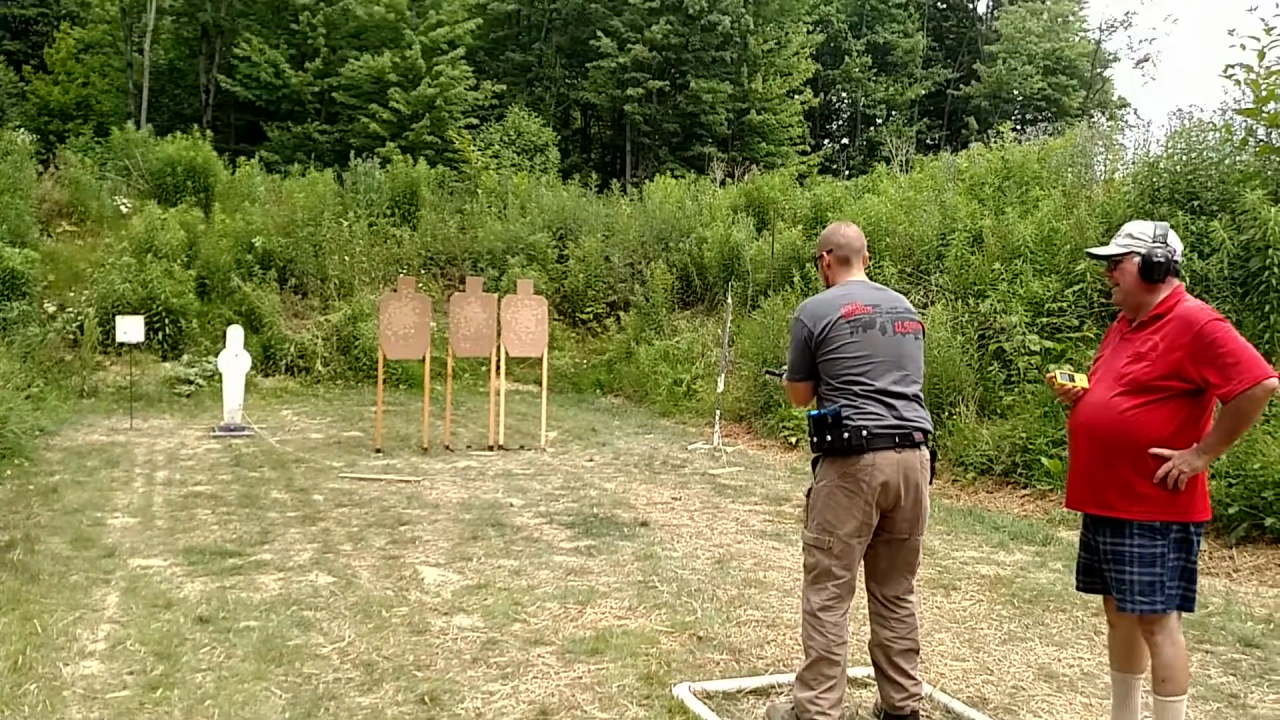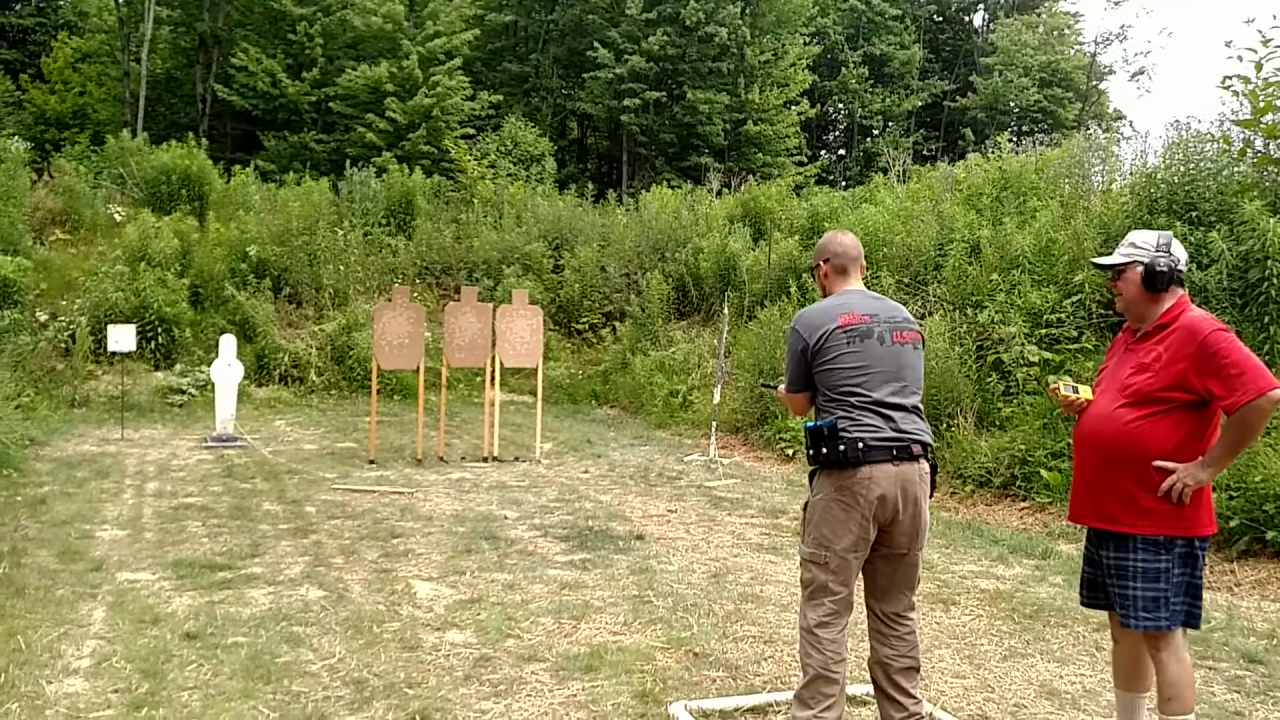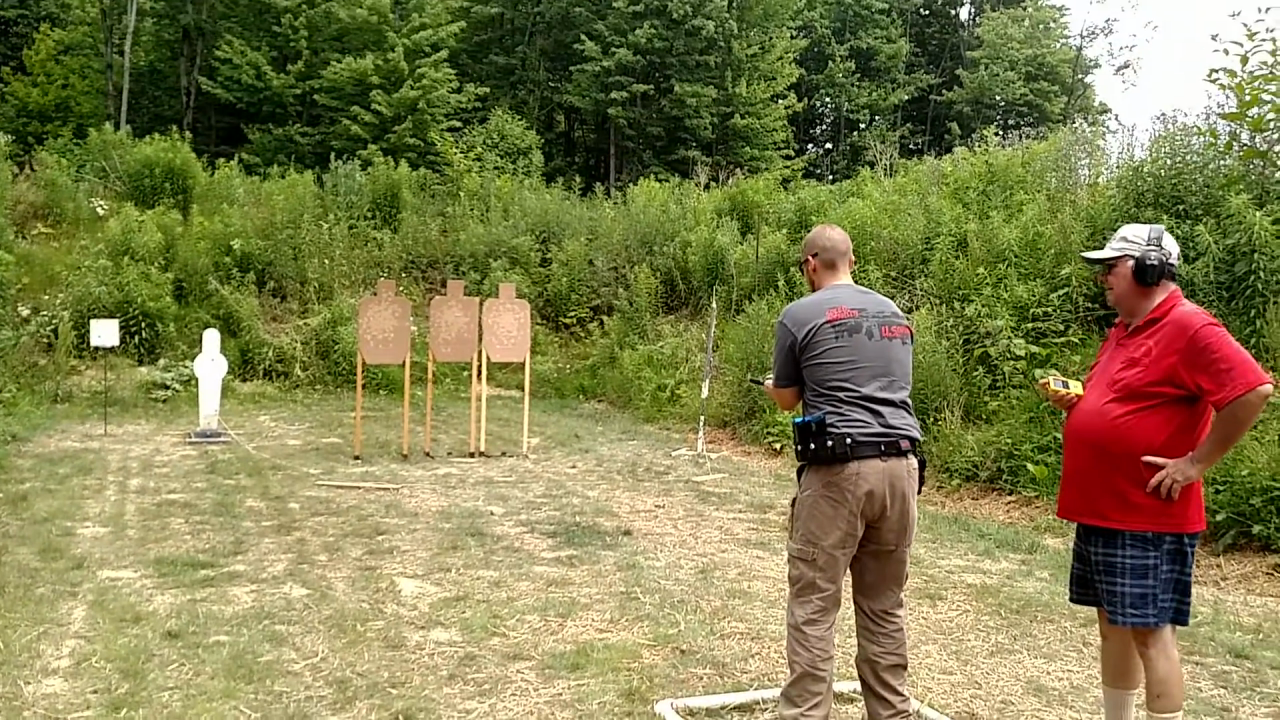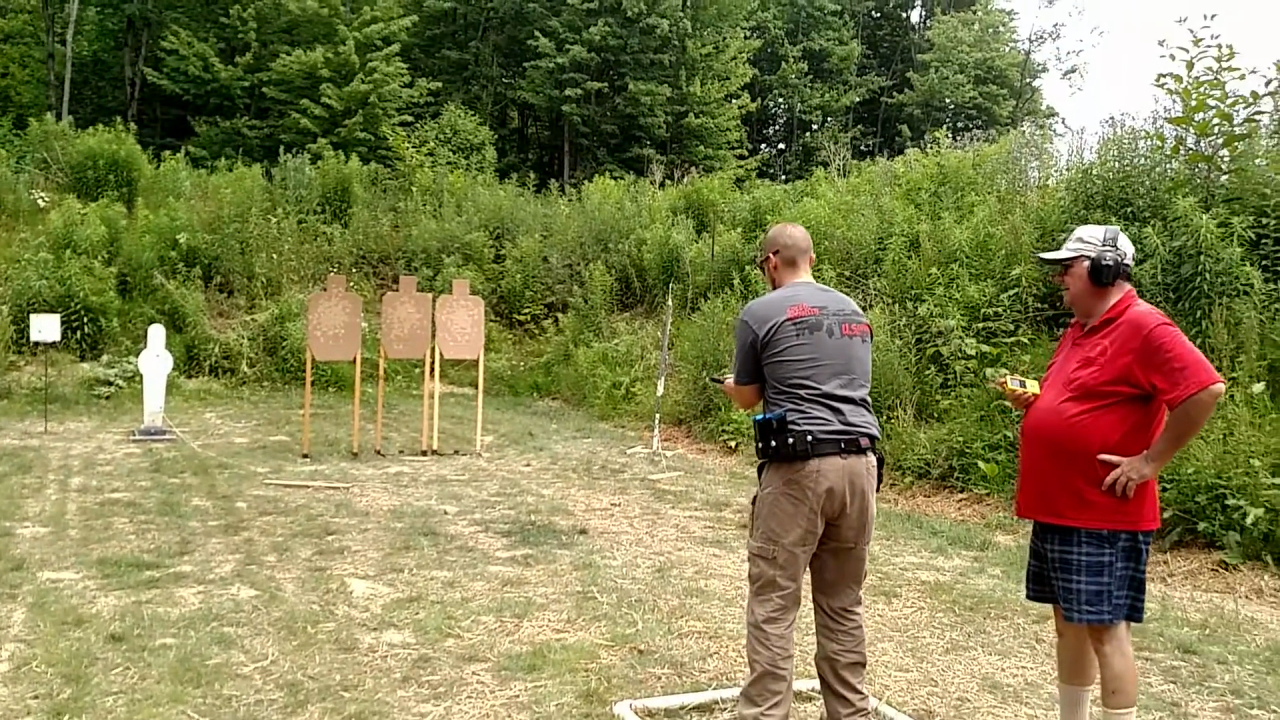
dt=0.3s
person 1, frame 1
left shoulder: (1195, 323)
right shoulder: (1123, 326)
left wrist: (1202, 453)
right wrist: (1079, 397)
left hip: (1155, 510)
right hip: (1106, 503)
left knee: (1156, 621)
right knee: (1119, 614)
person 1, frame 2
left shoulder: (1199, 333)
right shoulder: (1129, 336)
left wrist: (1207, 466)
right wrist: (1083, 407)
left hip: (1159, 523)
right hip: (1110, 516)
left knee: (1162, 637)
right knee: (1123, 629)
person 1, frame 3
left shoulder: (1190, 328)
right shoulder: (1122, 330)
left elbow: (1254, 390)
left wrist: (1196, 462)
right wrist: (1074, 401)
left hip: (1148, 519)
right hip: (1100, 511)
left knee: (1150, 632)
right knee: (1113, 626)
person 1, frame 4
left shoulder: (1143, 327)
right shoulder: (1078, 330)
left elbow: (1206, 389)
left wrist: (1150, 460)
right wrist: (1032, 401)
left hip: (1103, 515)
right hip: (1057, 510)
left knee: (1105, 629)
right knee: (1068, 623)
person 2, frame 1
left shoulder: (815, 311)
right shoulder: (907, 310)
left elbow: (799, 396)
left wrist: (790, 380)
left hip: (853, 462)
right hip: (912, 458)
left knee: (828, 593)
right knee: (897, 591)
person 2, frame 2
left shoulder: (811, 321)
right shoulder: (905, 318)
left elbow: (798, 405)
left wrist: (786, 391)
left hip: (852, 475)
right hip: (912, 470)
left knee: (826, 607)
right knee: (896, 607)
person 2, frame 3
left shoulder: (799, 315)
right shoulder: (894, 313)
left elbow: (786, 400)
left wrist: (773, 385)
left hip: (839, 471)
right hip: (900, 466)
left knee: (813, 604)
right knee: (884, 604)
person 2, frame 4
left shoulder: (761, 313)
right shoulder: (853, 311)
left elbow: (747, 398)
left wrist: (732, 386)
left hip: (799, 470)
right hip: (859, 464)
left knee: (773, 604)
right knee: (843, 603)
